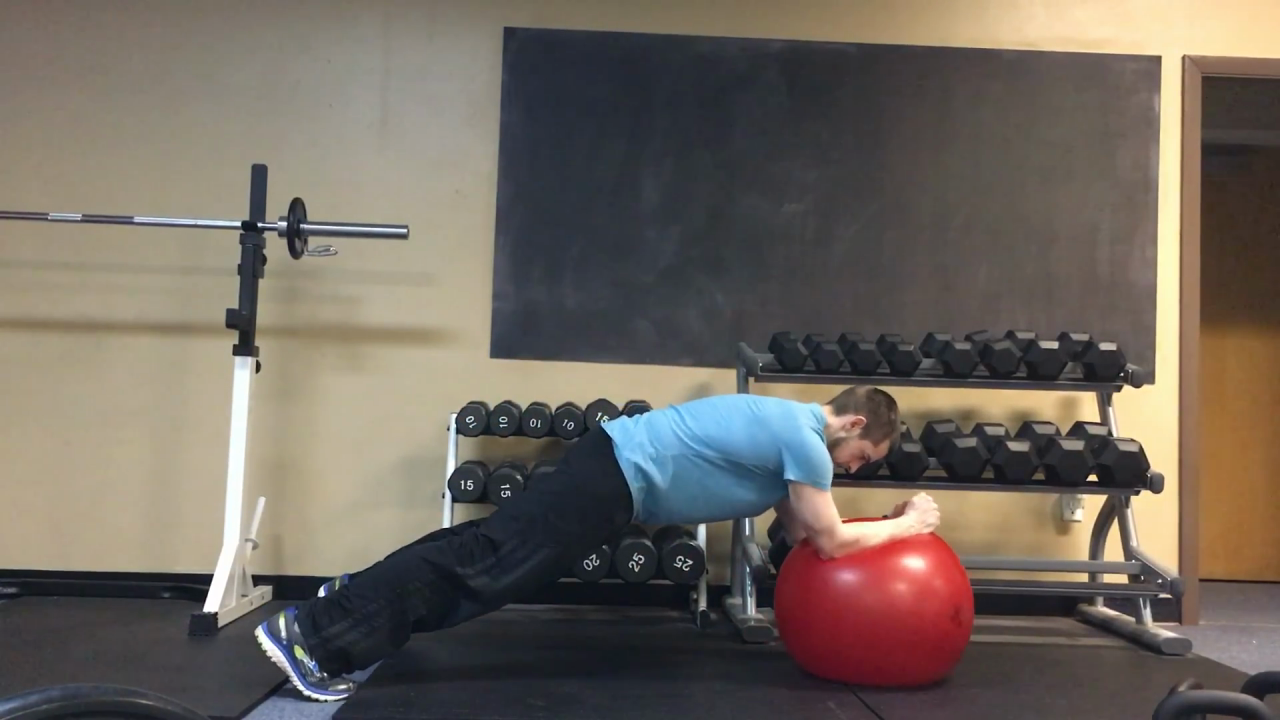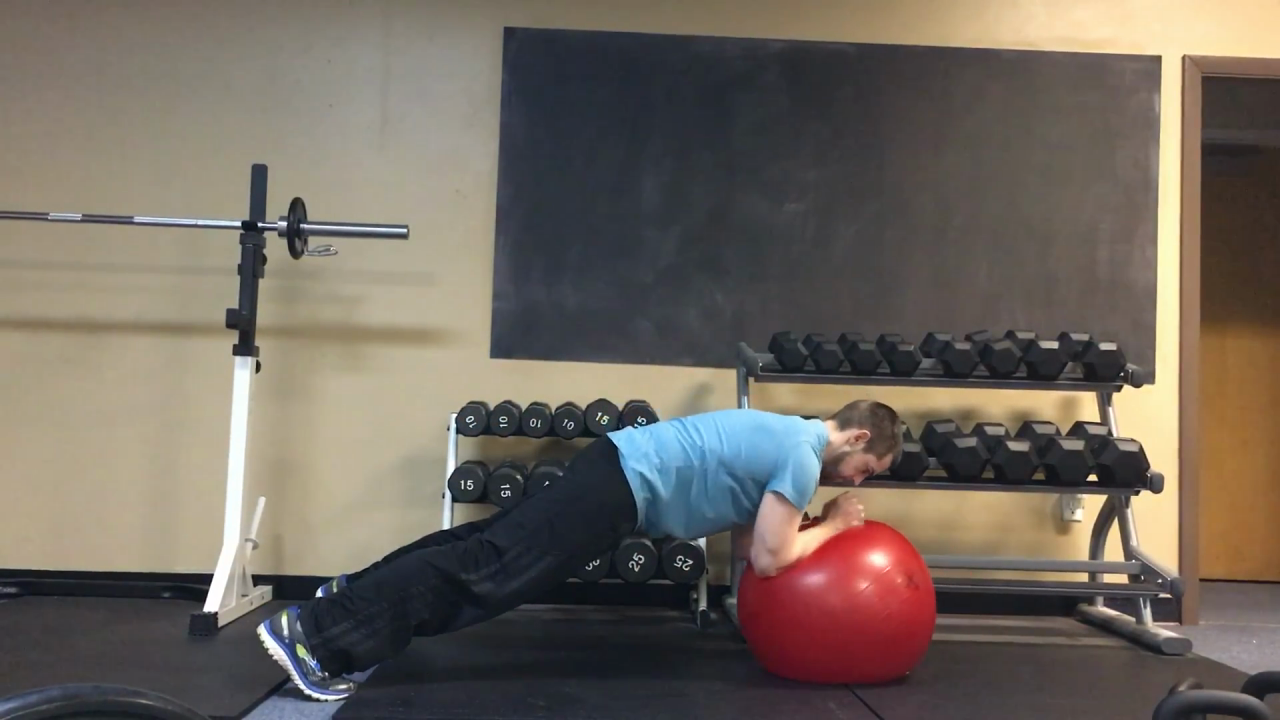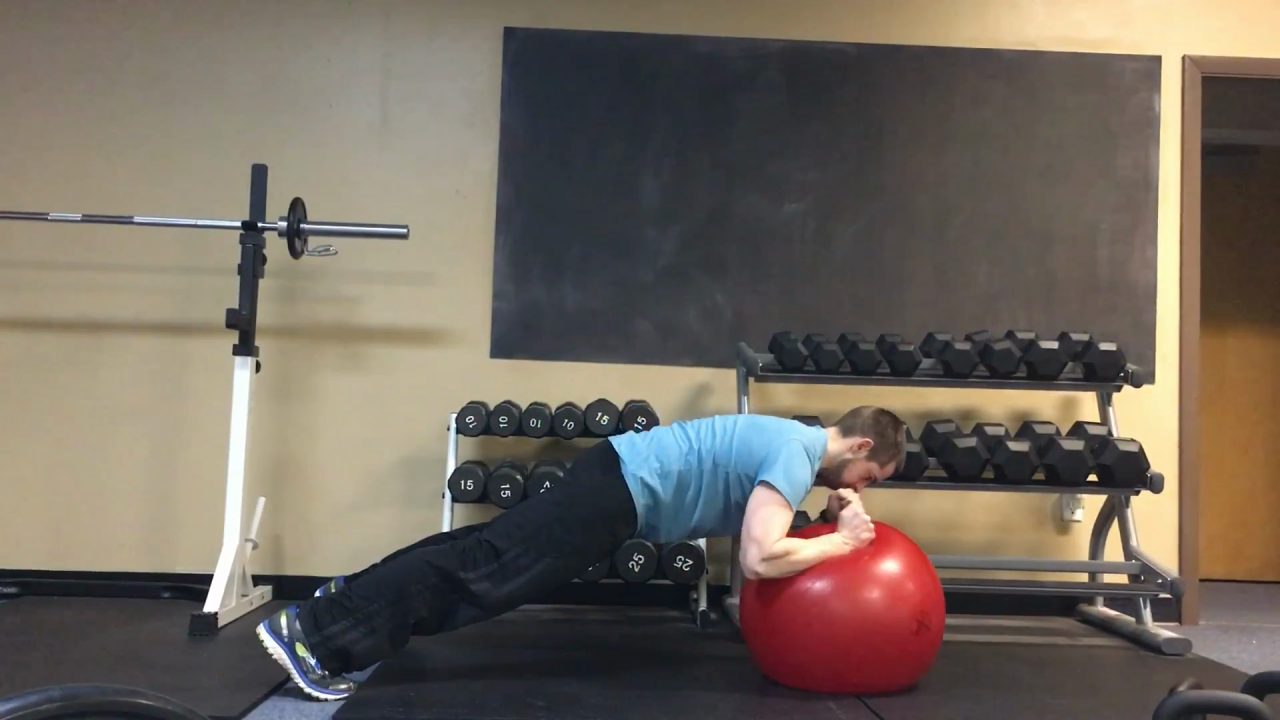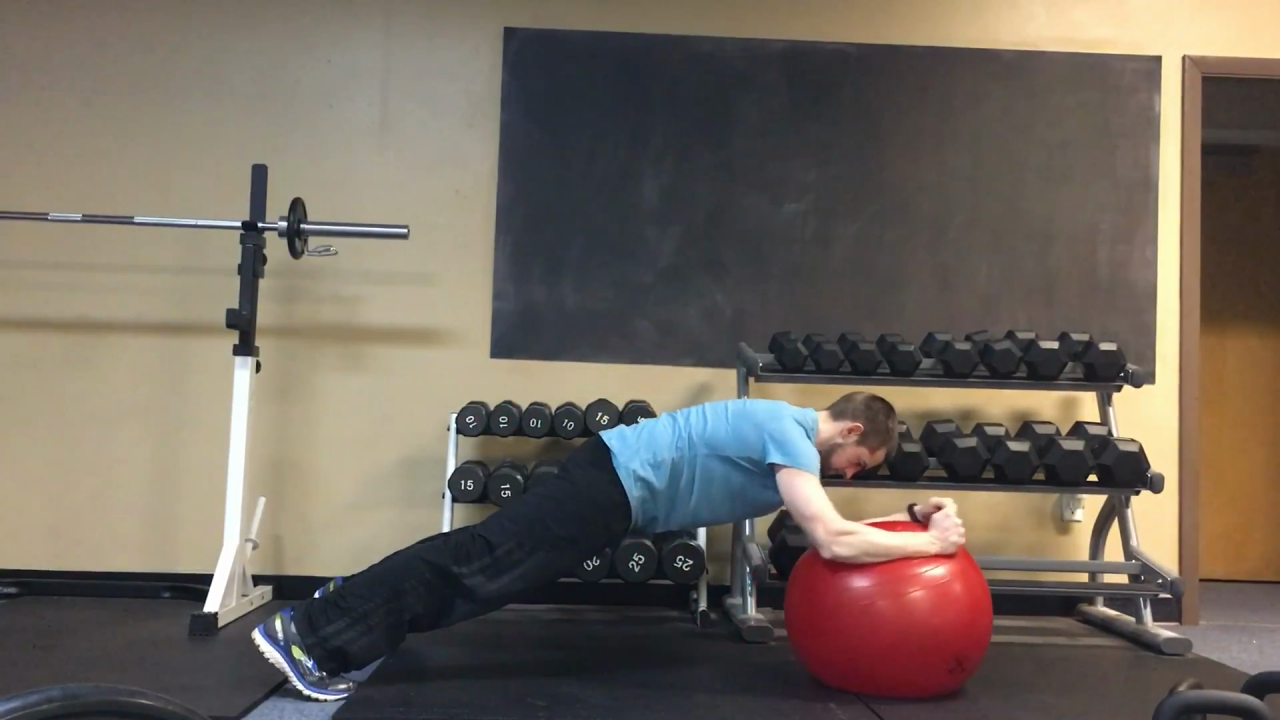
dt=0.5s
person 1, frame 1
left shoulder: (790, 426)
right shoulder: (804, 438)
left elbow: (802, 531)
right elbow: (831, 541)
left wrist: (889, 521)
right wrist: (910, 525)
left hip: (614, 463)
right hip: (617, 478)
left knee: (484, 549)
right knee: (481, 567)
left ankle: (351, 599)
right ankle: (310, 634)
person 1, frame 2
left shoulder: (788, 438)
right shoulder: (803, 456)
left elbow: (748, 533)
right elbow: (770, 561)
left wrist: (814, 521)
right wrist: (832, 526)
left hip: (614, 470)
right hip: (618, 488)
left knee: (485, 548)
right knee: (483, 572)
left ankle: (350, 594)
right ankle: (310, 632)
person 1, frame 3
left shoulder: (792, 443)
right shoulder: (795, 456)
left elbow: (758, 533)
right elbow: (761, 558)
left wrist: (832, 516)
right wrist: (842, 542)
left hip: (616, 476)
right hip: (617, 492)
left knee: (482, 554)
right knee: (481, 572)
left ankle: (345, 601)
right ankle: (309, 632)
person 1, frame 4
left shoulder: (790, 432)
right shoulder: (792, 437)
left elbow: (827, 526)
right elbow: (832, 542)
left wrist: (913, 515)
right wrist: (929, 544)
left hip: (612, 480)
right hip: (613, 485)
left knee: (477, 555)
right knee: (476, 567)
left ankle: (344, 602)
right ankle: (306, 633)
